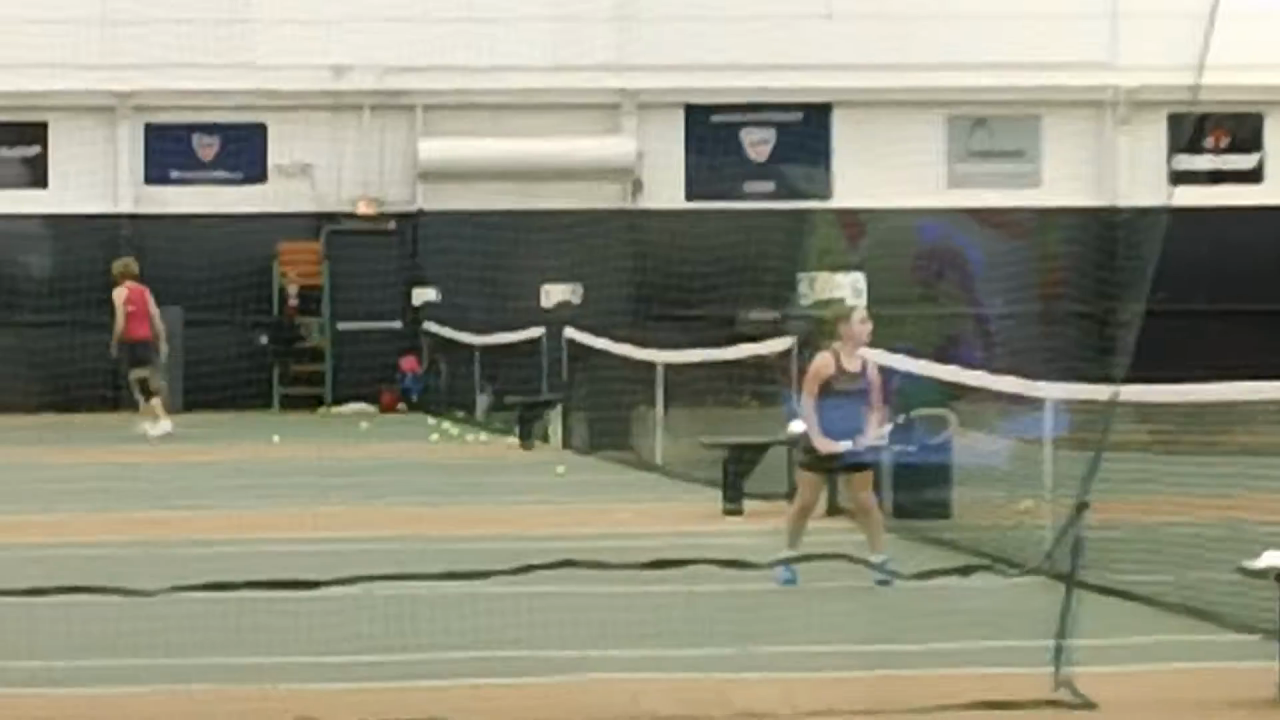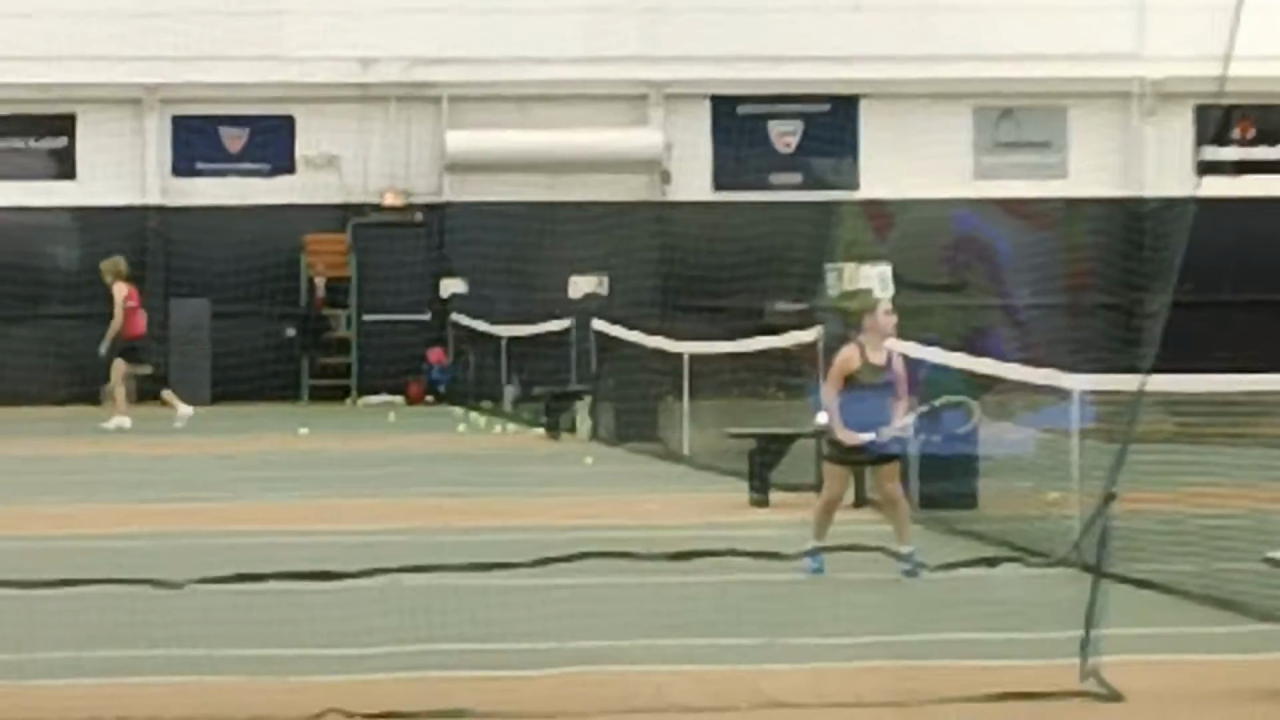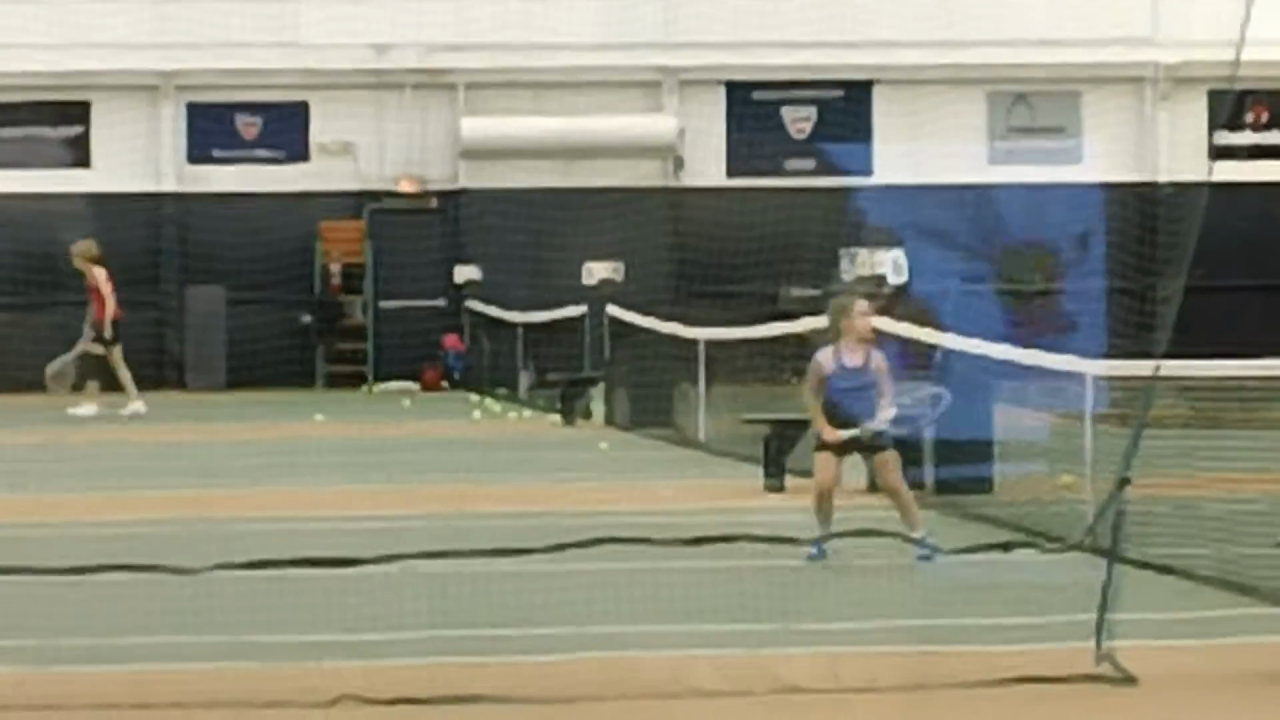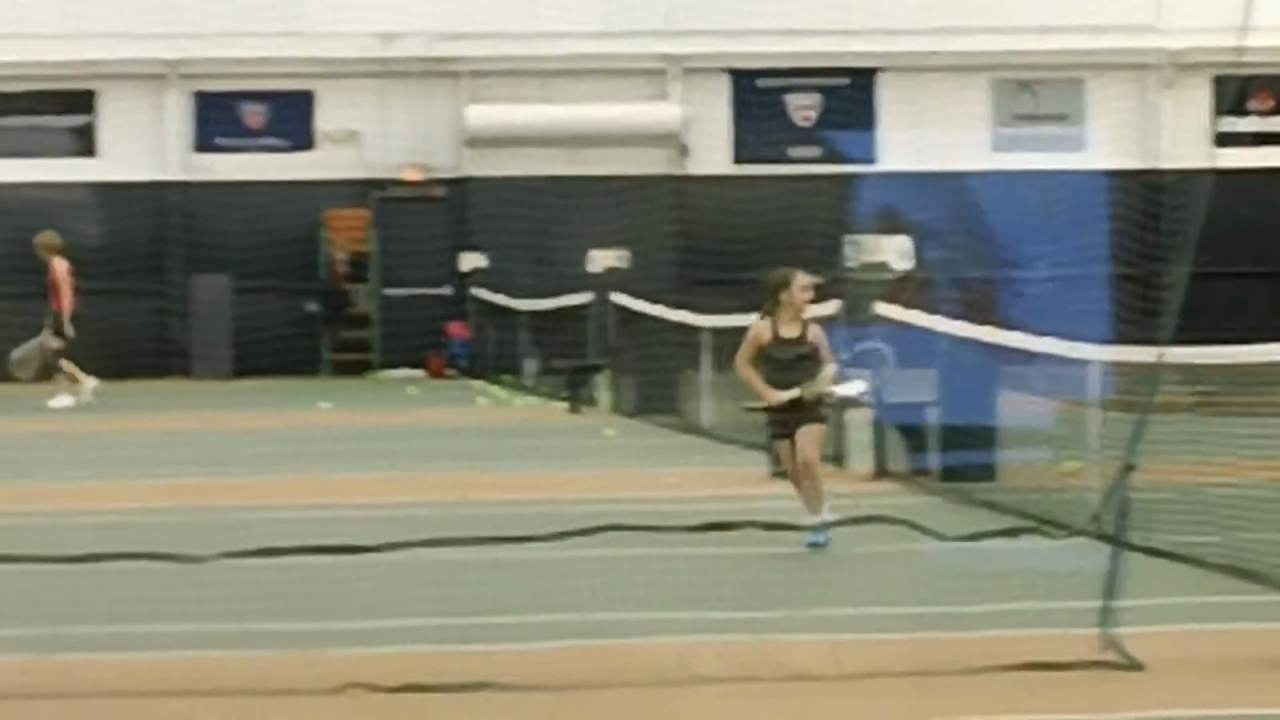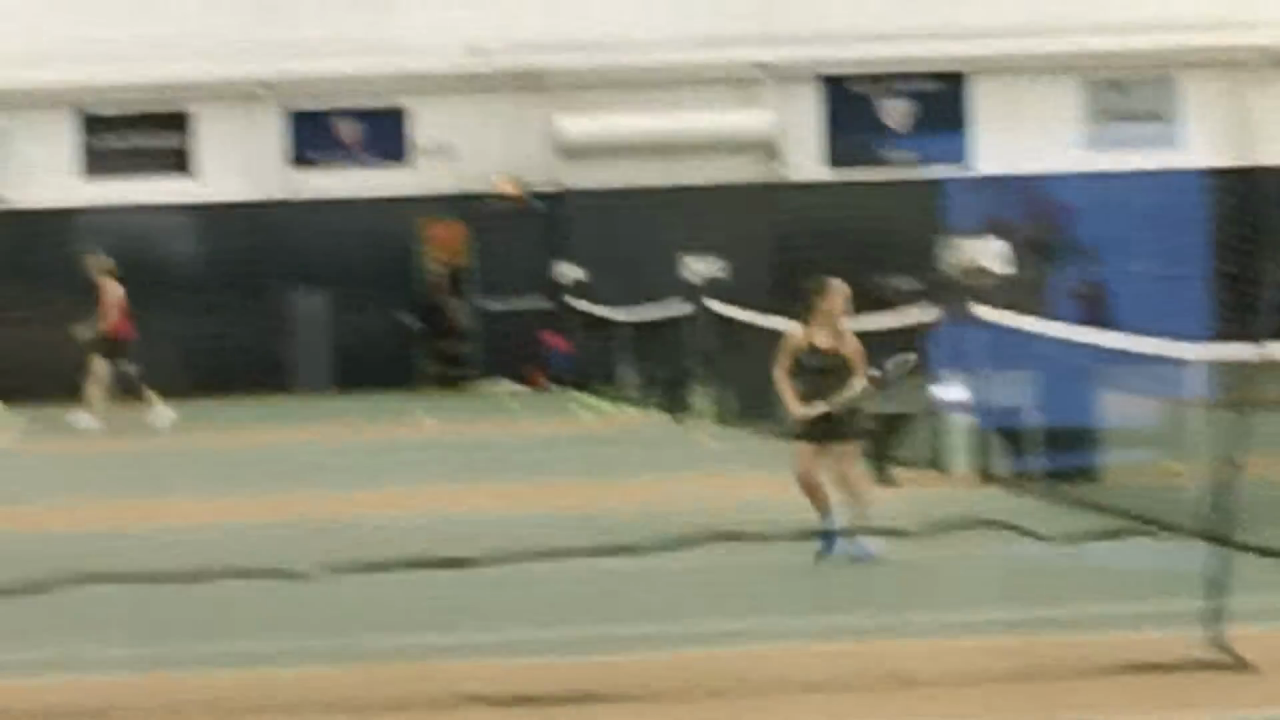
dt=0.3s
person 1, frame 1
left shoulder: (870, 368)
right shoulder: (824, 361)
left elbow: (876, 408)
right elbow: (806, 402)
left wrist: (870, 434)
right wrist: (817, 437)
left hip: (856, 445)
right hip: (822, 443)
left knee: (865, 502)
right knee: (805, 502)
left ankle: (880, 560)
right ankle: (788, 558)
person 1, frame 2
left shoulder: (895, 361)
right shoulder: (849, 355)
left elbow: (902, 398)
right elbow: (828, 395)
left wrist: (896, 423)
right wrist: (839, 431)
left hip: (881, 437)
right hip: (847, 437)
left knee: (892, 495)
right knee: (832, 496)
left ankle: (906, 551)
right ankle: (816, 549)
person 1, frame 3
left shoulder: (876, 358)
right shoulder: (824, 358)
left elbow: (886, 394)
right elbow: (809, 394)
left wrist: (881, 418)
right wrist: (823, 428)
left hip: (870, 430)
right hip: (835, 431)
left knee: (894, 484)
right knee: (823, 485)
left ankle: (920, 537)
right ankle: (822, 537)
person 1, frame 4
left shoulder: (813, 332)
right shoulder: (761, 330)
left elbow: (830, 365)
right elbow: (742, 364)
left wrist: (822, 382)
right wrist: (767, 392)
left hip: (809, 406)
right hip: (780, 410)
left knee: (808, 460)
right knee: (793, 468)
left ankle: (820, 519)
right ankle: (819, 518)
person 1, frame 5
left shoulder: (846, 340)
right shoulder: (797, 338)
left elbow: (860, 378)
right elbow: (780, 371)
left wrist: (845, 396)
right wrist: (793, 404)
left hip: (840, 416)
right hip: (812, 417)
left knee: (846, 473)
right knee: (803, 474)
left ankle: (864, 535)
right ankle: (830, 526)
